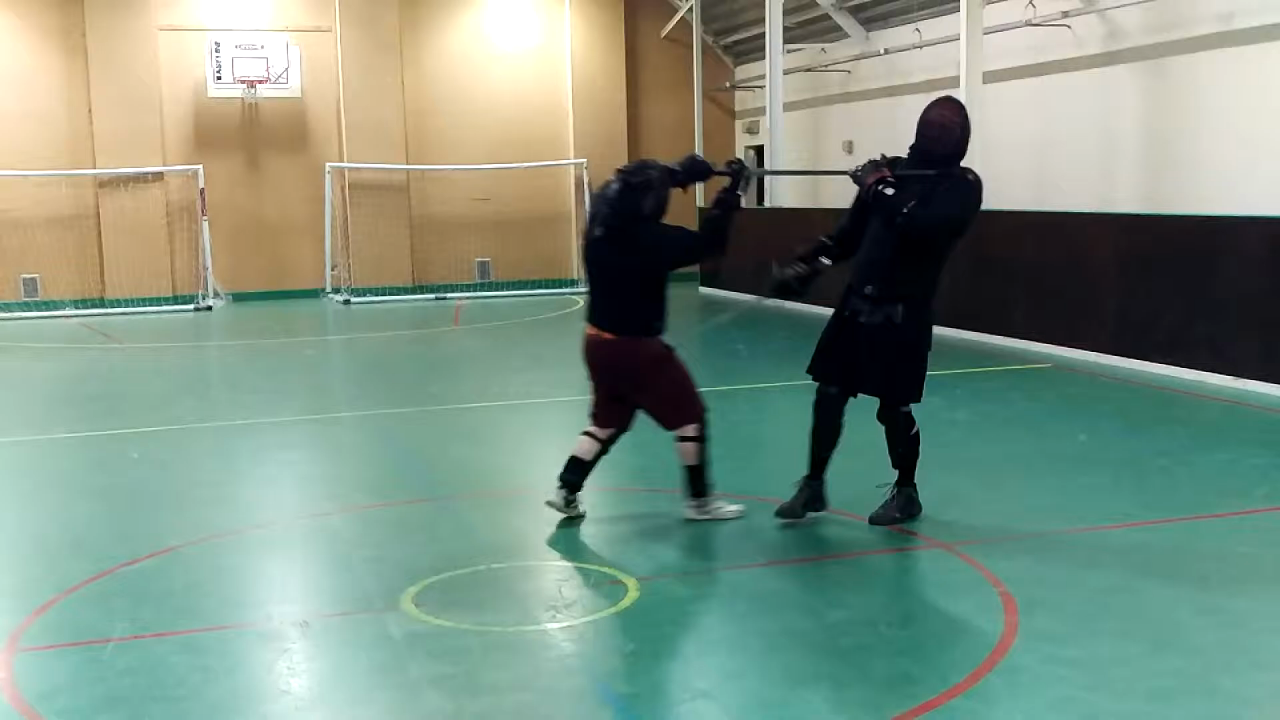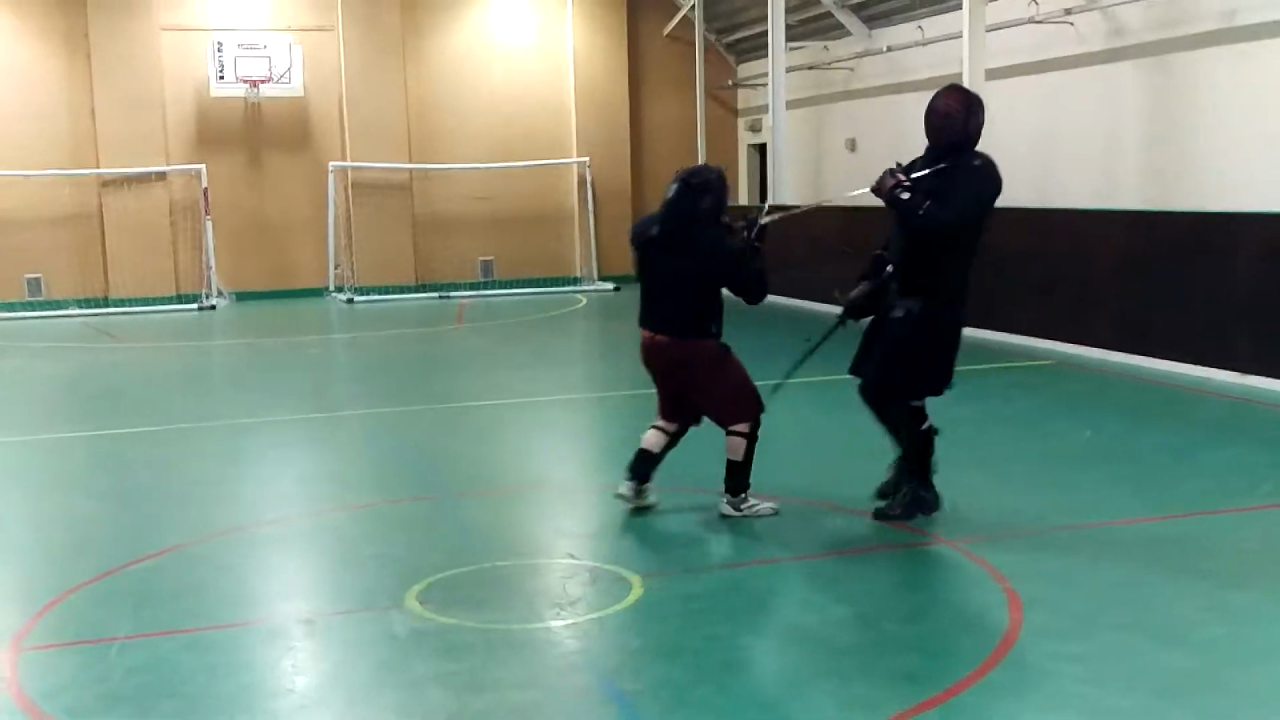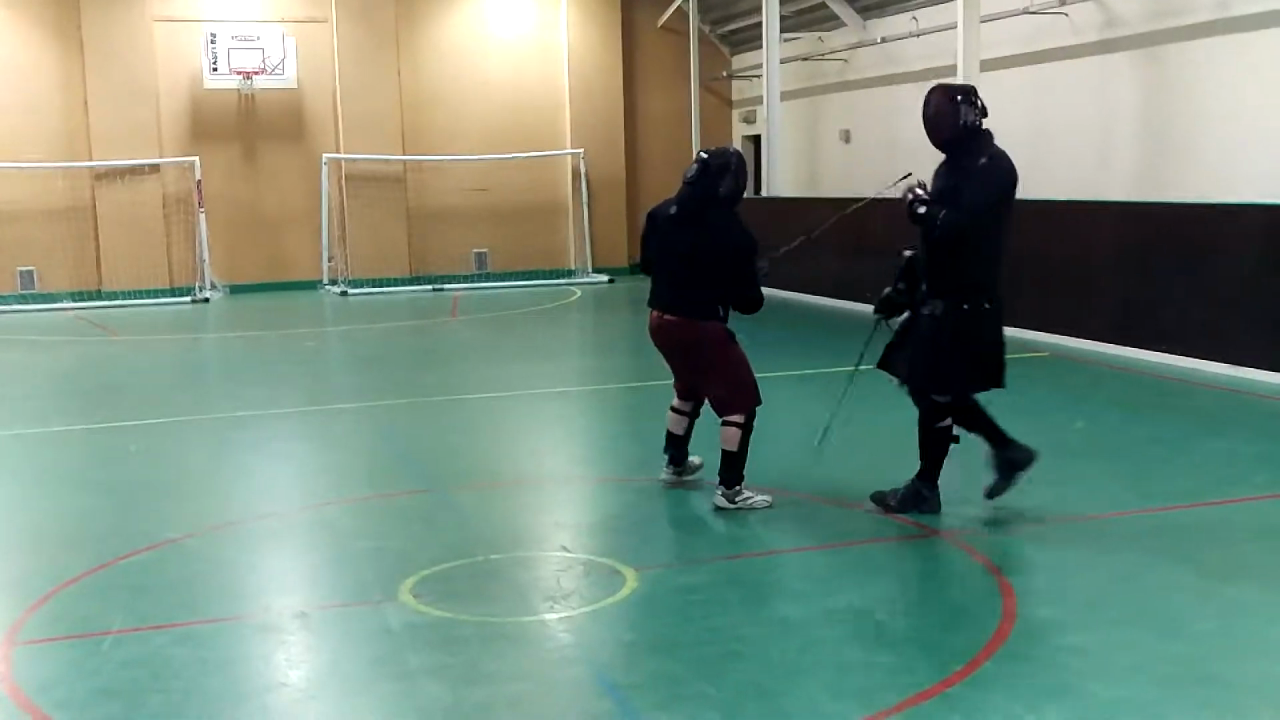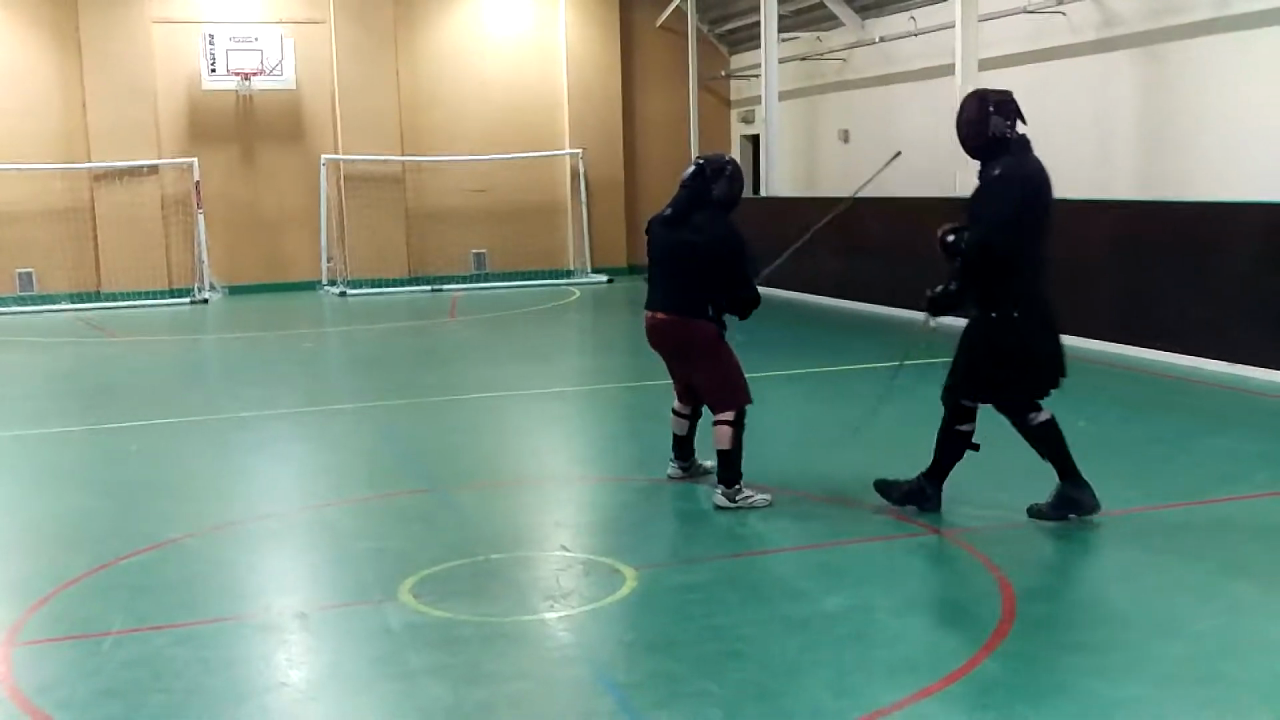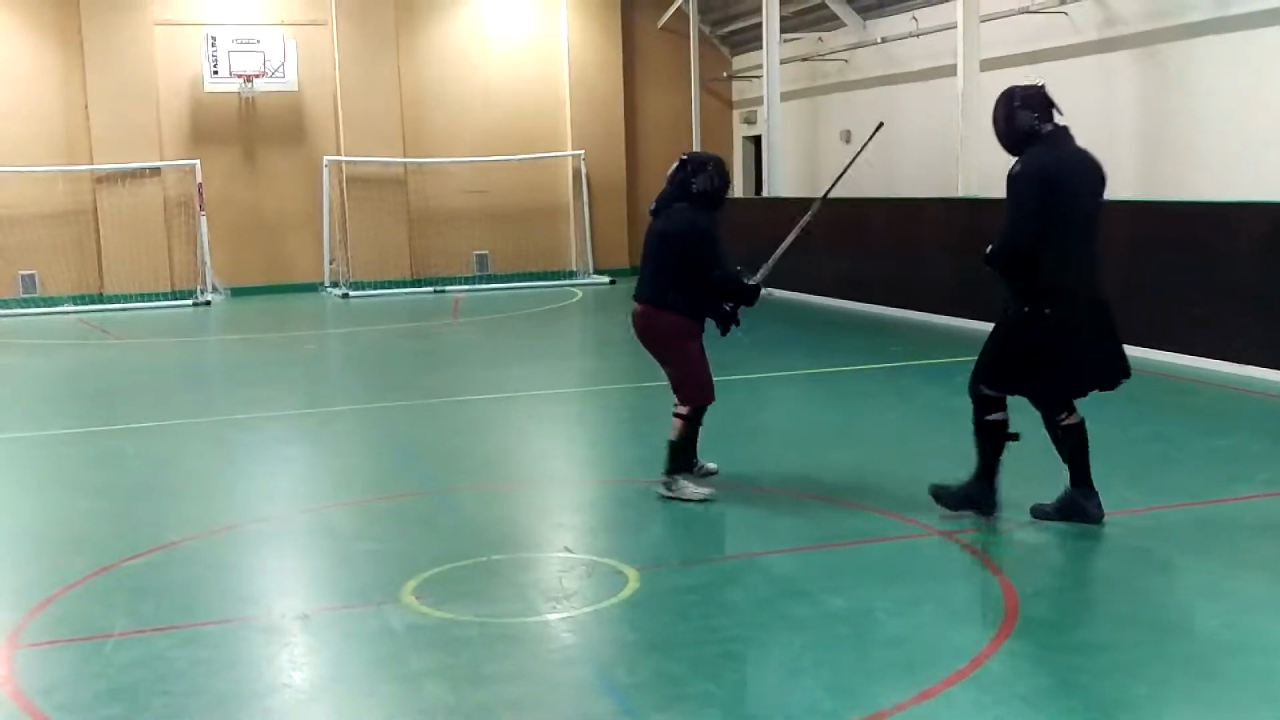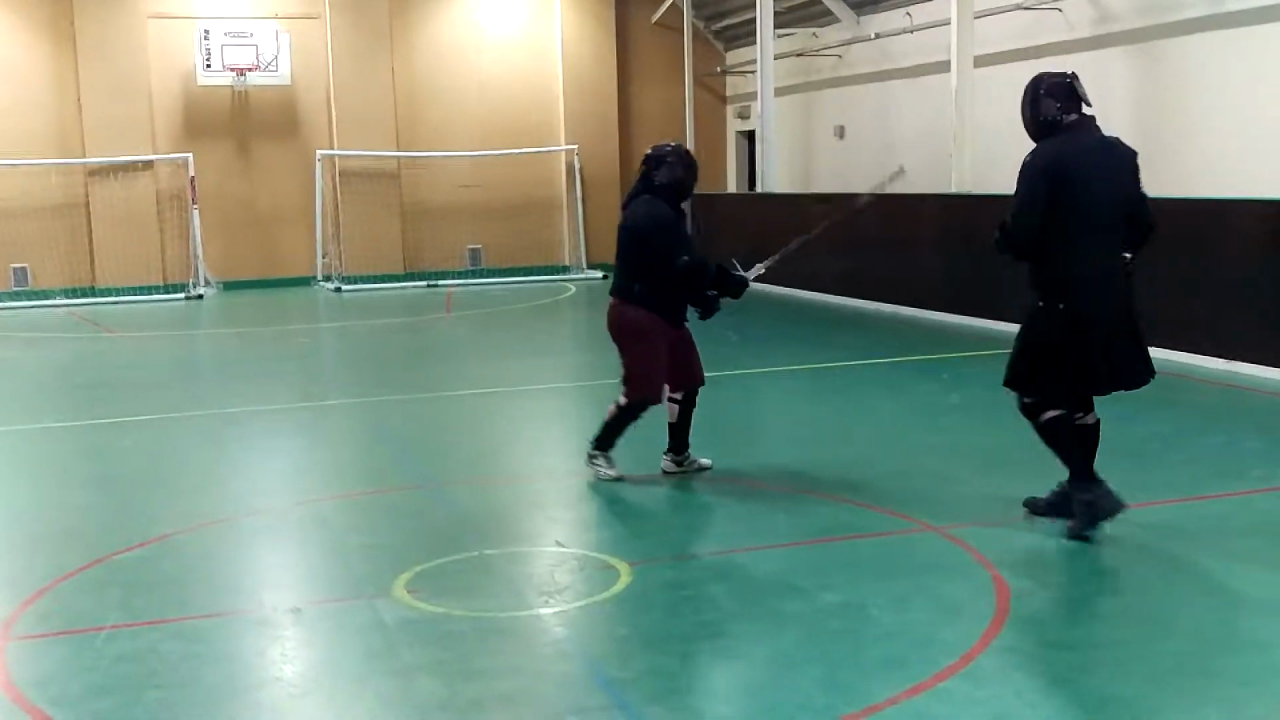
dt=0.2s
person 1, frame 1
left shoulder: (962, 185)
right shoulder: (890, 170)
left elbow: (925, 231)
right elbow: (851, 232)
left wrist: (884, 192)
right wrist: (805, 266)
left hip: (903, 313)
right hip: (859, 302)
left knee: (893, 406)
right knee: (829, 393)
left ankle: (905, 493)
right ankle: (813, 486)
person 1, frame 2
left shoulder: (979, 172)
right shoulder: (919, 167)
left elbow: (940, 227)
left wrist: (898, 194)
right wrist: (869, 285)
left hip: (933, 308)
right hip: (900, 301)
left knee: (906, 398)
right knee: (876, 390)
left ankle: (920, 489)
right ankle: (911, 459)
person 1, frame 3
left shoulder: (988, 165)
right shoulder: (958, 163)
left elbow: (957, 230)
left wrist: (918, 206)
right wrist: (902, 286)
left hip: (963, 305)
right hip: (945, 299)
left knee: (933, 394)
right knee: (947, 391)
left ankle: (923, 489)
right ankle: (1007, 448)
person 1, frame 4
left shoulder: (1005, 174)
right shoulder: (1024, 167)
left elbow: (988, 247)
left wrist: (952, 240)
right wrist: (953, 287)
left hip: (1004, 311)
right hip: (1027, 308)
left knee: (961, 397)
right knee: (1017, 399)
left ankle: (930, 486)
right ankle: (1073, 488)
person 1, frame 5
left shoulder: (1031, 168)
right shoulder: (1084, 164)
left elbow: (1016, 245)
left wrist: (993, 255)
left hip: (1043, 306)
right hip: (1082, 301)
left knee: (988, 389)
right knee: (1055, 398)
left ankle: (981, 488)
right ankle: (1082, 494)
person 1, frame 6
left shoulder: (1047, 159)
right shoulder: (1119, 154)
left elbow: (1019, 239)
right elbow: (1141, 226)
left wrist: (1006, 235)
left hip: (1065, 301)
right hip: (1112, 297)
left knee: (1036, 396)
right knee: (1075, 396)
left ankle: (1094, 491)
right ankle: (1076, 491)
person 2, frame 1
left shoulder: (599, 221)
right shoulder: (656, 240)
left elbow: (610, 190)
right elbow: (708, 242)
left wrist: (680, 171)
right wrist: (732, 193)
left hip: (598, 342)
right hip: (638, 346)
left knee: (607, 422)
right knee: (689, 417)
left ankle: (567, 492)
right ankle: (700, 501)
person 2, frame 2
left shoulder: (647, 230)
right shoulder: (718, 248)
right elbow: (755, 291)
right wrist: (751, 249)
left hip: (653, 342)
right hip: (695, 346)
left knee: (674, 416)
right knee: (744, 413)
left ankle: (635, 481)
right ankle: (736, 498)
person 2, frame 3
left shoulder: (661, 215)
right shoulder: (732, 232)
left elbow: (647, 264)
right elbow: (748, 298)
right wrist: (726, 294)
left hip: (661, 322)
right hip: (701, 327)
left knee: (690, 390)
right knee: (740, 403)
left ankle: (676, 463)
right ankle: (730, 489)
person 2, frame 4
left shoulder: (665, 220)
right shoulder: (721, 232)
right elbow: (739, 291)
right wrist: (749, 304)
left hip: (660, 320)
right hip: (691, 325)
left knee: (691, 392)
right knee: (729, 401)
left ankle: (682, 460)
right ankle: (730, 488)
person 2, frame 5
left shoulder: (674, 215)
right shoulder: (693, 222)
right elbow: (712, 277)
left wrist: (718, 308)
right wrist: (745, 292)
left hip: (667, 314)
right hip: (666, 319)
left knee: (696, 389)
right knee: (695, 394)
left ankle: (685, 461)
right ankle: (674, 478)
person 2, frame 6
left shoulder: (664, 211)
right shoulder: (649, 215)
left elbow: (681, 265)
right elbow: (680, 267)
left wrist: (703, 294)
right wrist: (726, 281)
left hip: (664, 312)
right hip: (637, 314)
left knee: (688, 381)
right knee: (642, 392)
left ankle: (678, 455)
right ankle: (599, 450)
